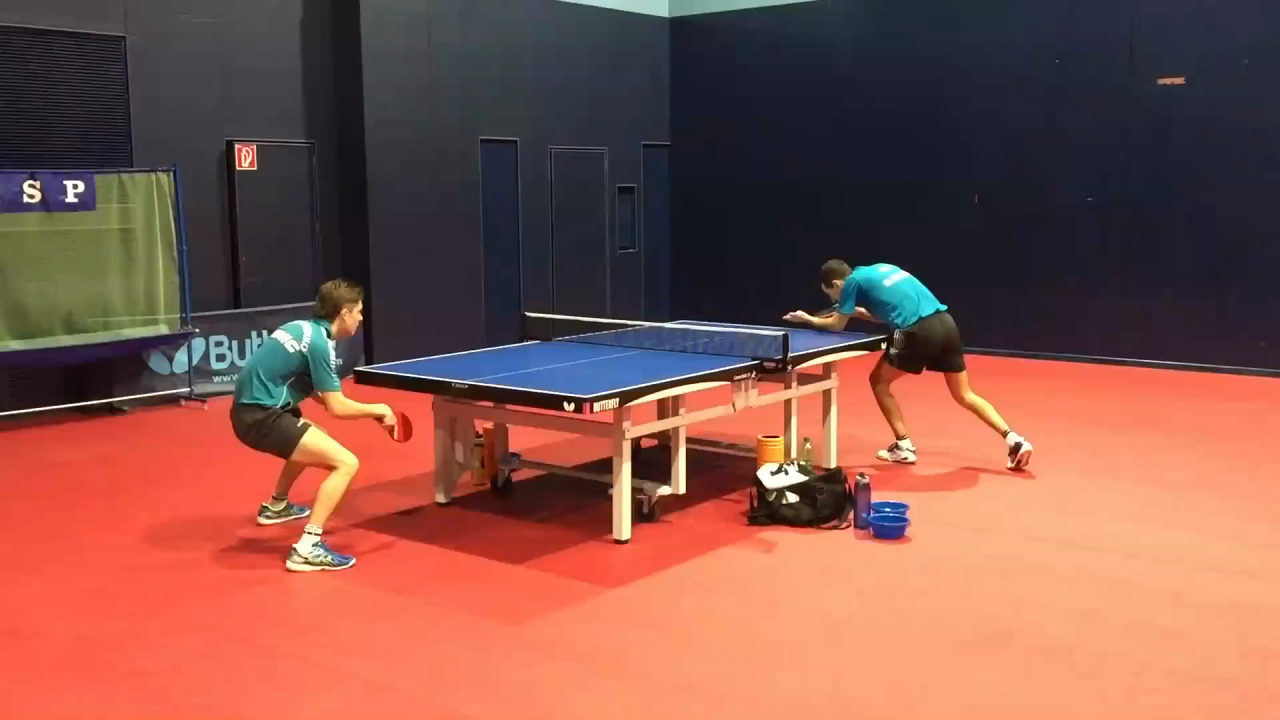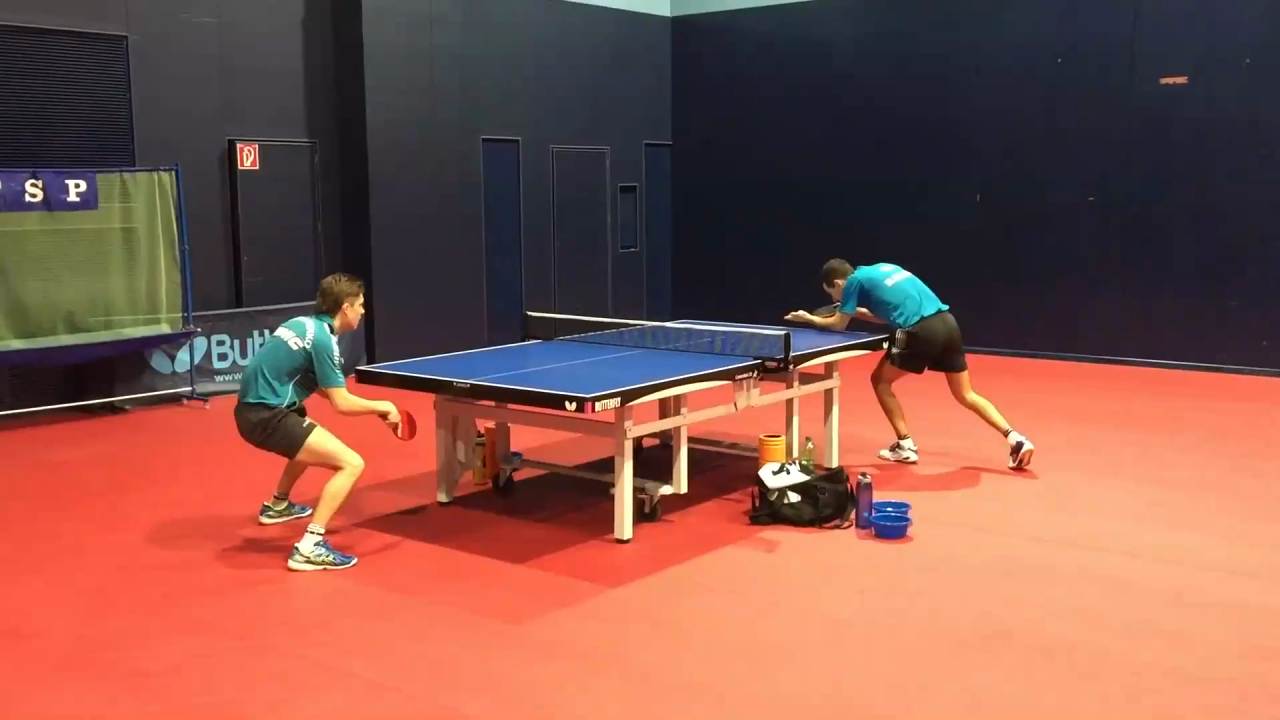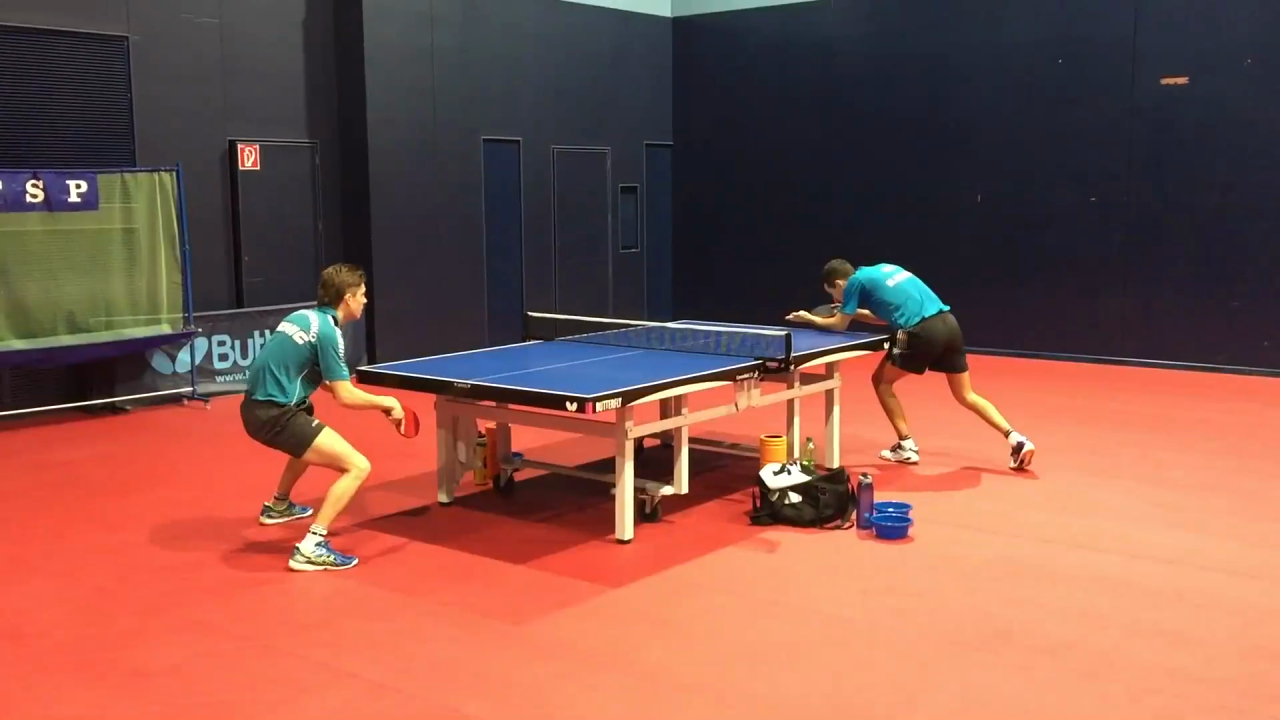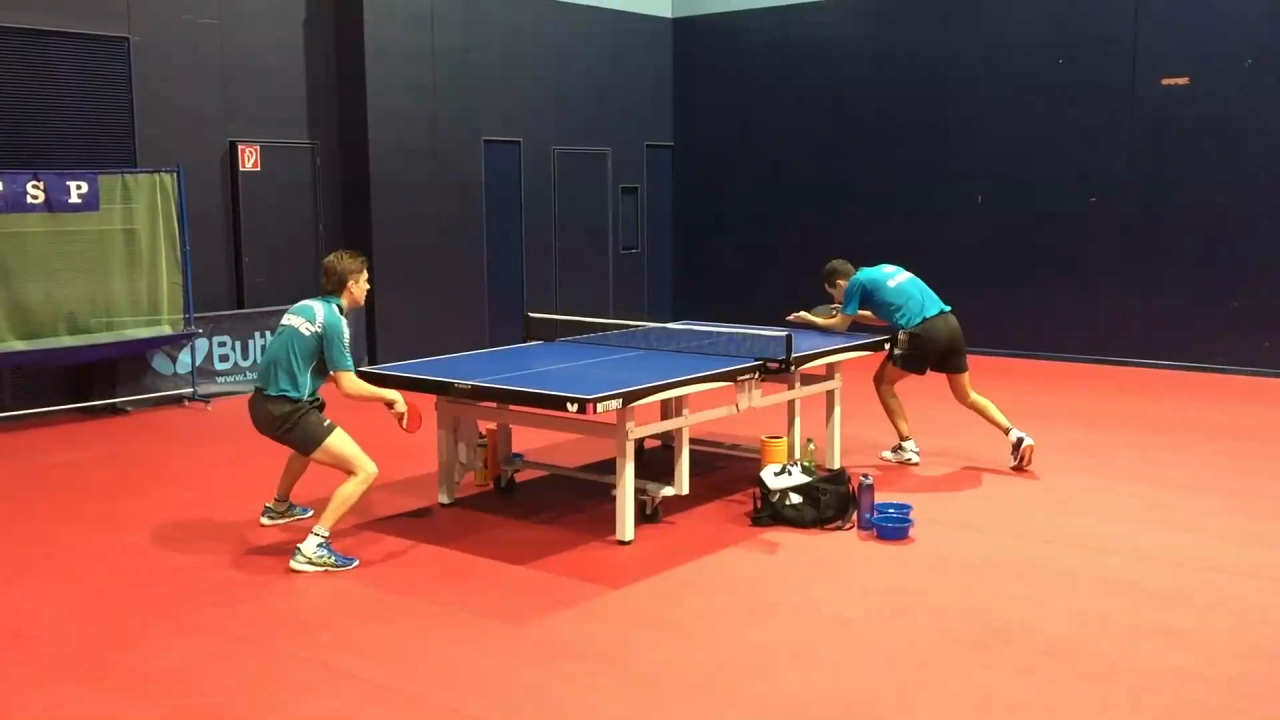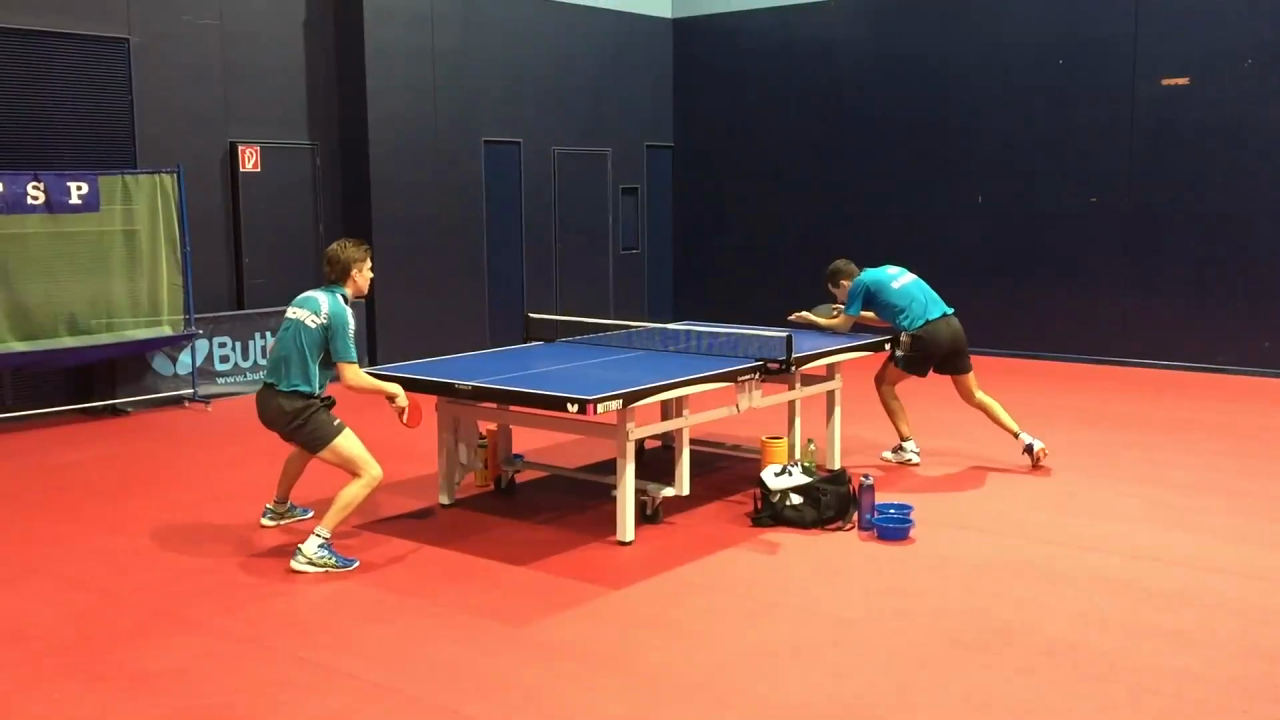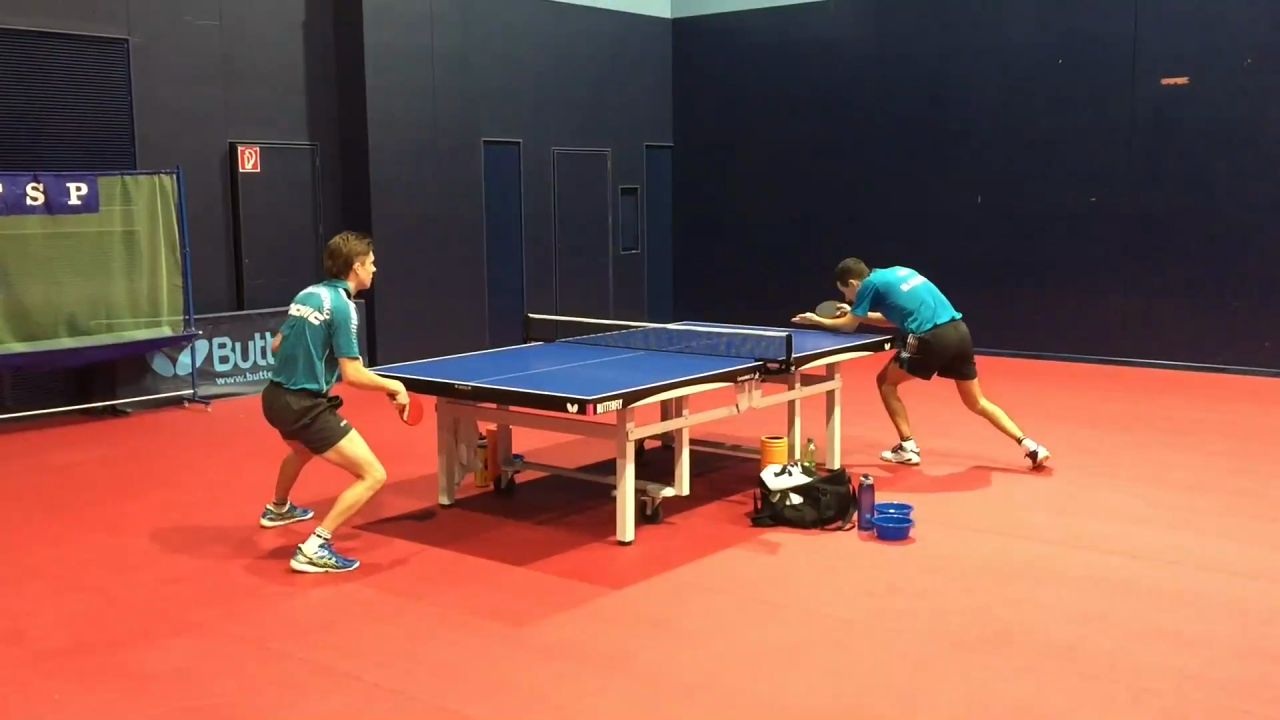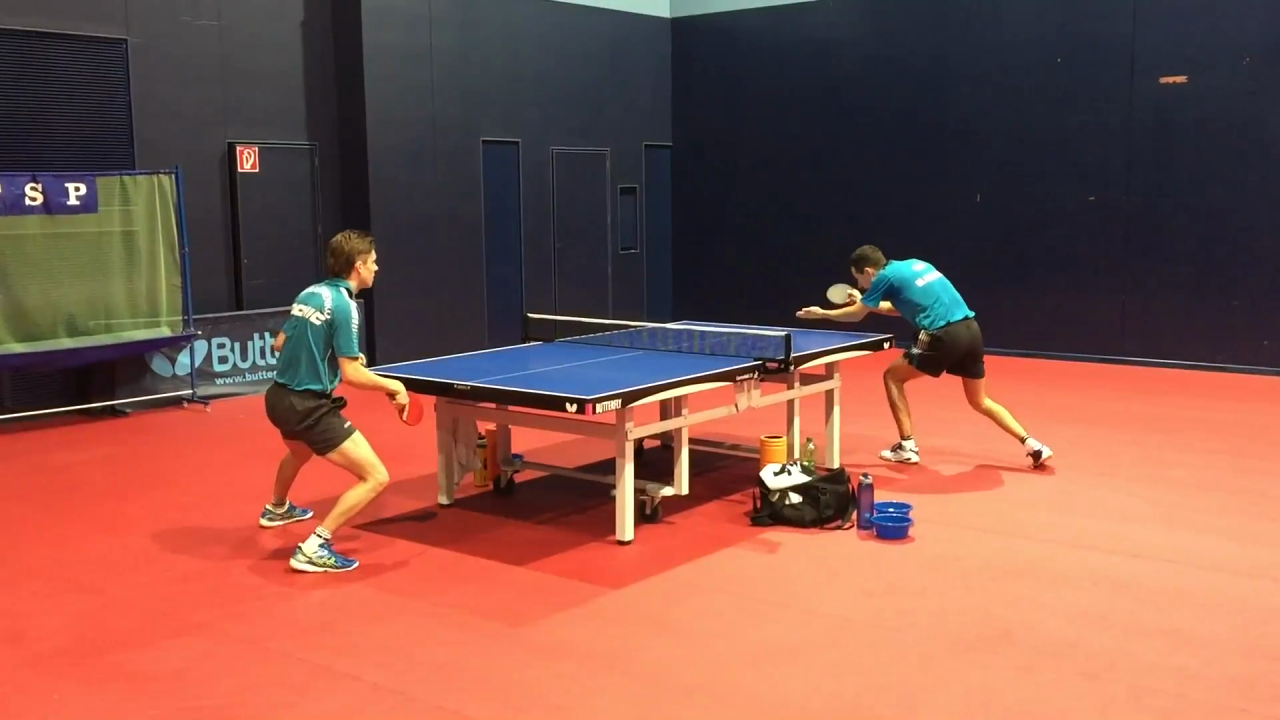
dt=0.2s
person 1, frame 1
left shoulder: (300, 326)
right shoulder: (320, 343)
right elbow: (337, 408)
left wrist: (318, 394)
right wrist: (378, 410)
left hip: (249, 410)
right hip: (260, 418)
left knee: (310, 440)
right knee: (346, 463)
left ankle: (276, 505)
right ankle: (308, 547)
person 1, frame 2
left shoulder: (301, 323)
right shoulder: (323, 339)
right elbow: (341, 403)
left wrist: (321, 387)
right wrist: (383, 407)
left hip: (252, 410)
right hip: (266, 418)
left knee: (310, 440)
right knee: (351, 464)
left ankle: (277, 505)
right ankle: (310, 547)
person 1, frame 3
left shoulder: (302, 316)
right shoulder: (327, 331)
right elbow: (345, 396)
left wrist: (324, 381)
right wrist: (387, 402)
left hip: (256, 407)
right hip: (274, 415)
left knee: (310, 441)
right knee: (358, 467)
left ankle: (278, 506)
right ankle: (311, 547)
person 1, frame 4
left shoulder: (303, 307)
right shoulder: (333, 321)
right elbow: (349, 387)
left wrist: (327, 373)
right wrist: (390, 395)
left hip: (263, 402)
right hip: (286, 410)
left knee: (310, 443)
right knee: (364, 470)
left ankle: (278, 507)
right ankle: (313, 548)
person 1, frame 5
left shoulder: (304, 298)
right shoulder: (338, 311)
right elbow: (351, 379)
right wrist: (392, 389)
left hip: (270, 398)
right hip: (297, 406)
left knee: (306, 447)
right knee: (369, 473)
left ankle: (278, 508)
right ankle: (314, 548)
person 1, frame 6
left shoulder: (307, 294)
right shoulder: (341, 306)
left elbow: (278, 344)
right elbow: (352, 374)
right wrist: (394, 386)
left hip: (276, 397)
right hip: (305, 405)
left knee: (302, 450)
right knee: (373, 476)
left ankle: (278, 509)
right ankle: (314, 548)
person 1, frame 7
left shoulder: (309, 293)
right shoulder: (343, 306)
left elbow: (280, 344)
right elbow: (352, 374)
right wrist: (394, 386)
left hip: (279, 397)
right hip: (309, 407)
left knee: (300, 451)
right knee: (376, 478)
left ankle: (277, 509)
right ankle: (314, 548)
person 2, frame 1
left shoulder: (853, 280)
right shoulder: (881, 269)
left elbow: (836, 325)
left wrist: (808, 318)
right wrist: (853, 310)
left hip: (919, 332)
right hip: (945, 323)
left knee: (879, 381)
right knee: (964, 395)
left ankle: (903, 446)
right ankle: (1013, 440)
person 2, frame 2
left shoulder: (855, 280)
right shoulder: (882, 269)
left elbow: (838, 324)
left wrist: (809, 318)
right wrist: (854, 310)
left hip: (921, 331)
right hip: (947, 323)
left knee: (881, 381)
right knee: (966, 395)
left ankle: (905, 446)
right ankle: (1015, 439)
person 2, frame 3
left shoulder: (857, 281)
right shoulder: (884, 270)
left elbow: (839, 325)
left wrist: (810, 318)
right wrist: (853, 311)
left hip: (922, 332)
right hip: (948, 324)
left knee: (881, 381)
right knee: (966, 396)
left ankle: (906, 446)
right ankle: (1016, 439)
person 2, frame 4
left shoulder: (858, 282)
right shoulder: (884, 270)
left elbow: (840, 326)
left wrist: (811, 319)
right wrist: (853, 313)
left hip: (923, 333)
right hip: (948, 324)
left knee: (883, 382)
right knee: (966, 395)
left ankle: (907, 447)
right ankle: (1016, 436)
person 2, frame 5
left shoulder: (861, 283)
right shoulder: (888, 271)
left elbow: (842, 326)
left wrist: (813, 319)
right wrist: (854, 313)
left hip: (926, 335)
right hip: (952, 326)
left knee: (884, 382)
right knee: (974, 396)
left ankle: (907, 447)
right ankle: (1026, 440)
person 2, frame 6
left shoulder: (871, 284)
right shoulder: (898, 272)
left elbow: (848, 325)
left wrist: (818, 320)
right wrist: (855, 313)
left hip: (932, 339)
right hip: (959, 331)
left knee: (886, 382)
right knee: (976, 402)
left ankle: (907, 447)
right ankle: (1029, 445)
person 2, frame 7
left shoulder: (887, 276)
right shoulder: (915, 265)
left elbow: (856, 315)
left wrist: (822, 314)
right wrist: (863, 301)
left hip: (943, 336)
right hip: (970, 330)
left knee: (892, 377)
right knee: (981, 402)
left ankle: (907, 446)
right ankle: (1032, 445)
